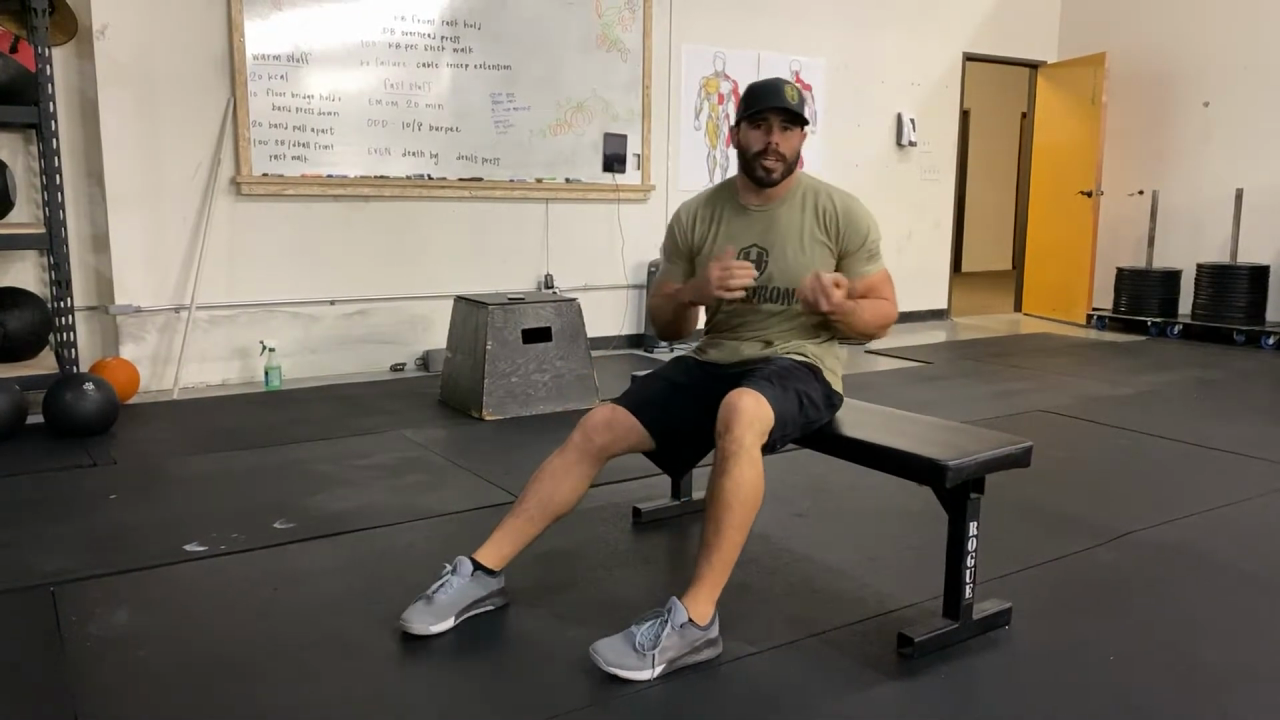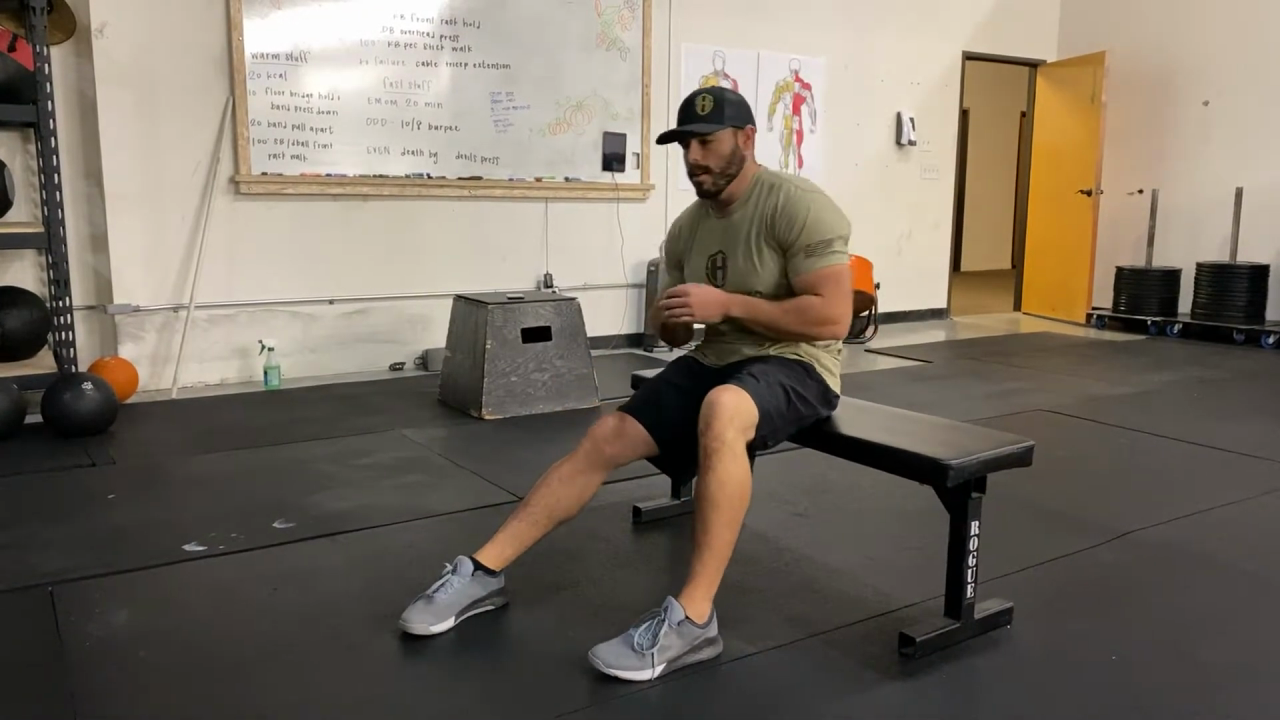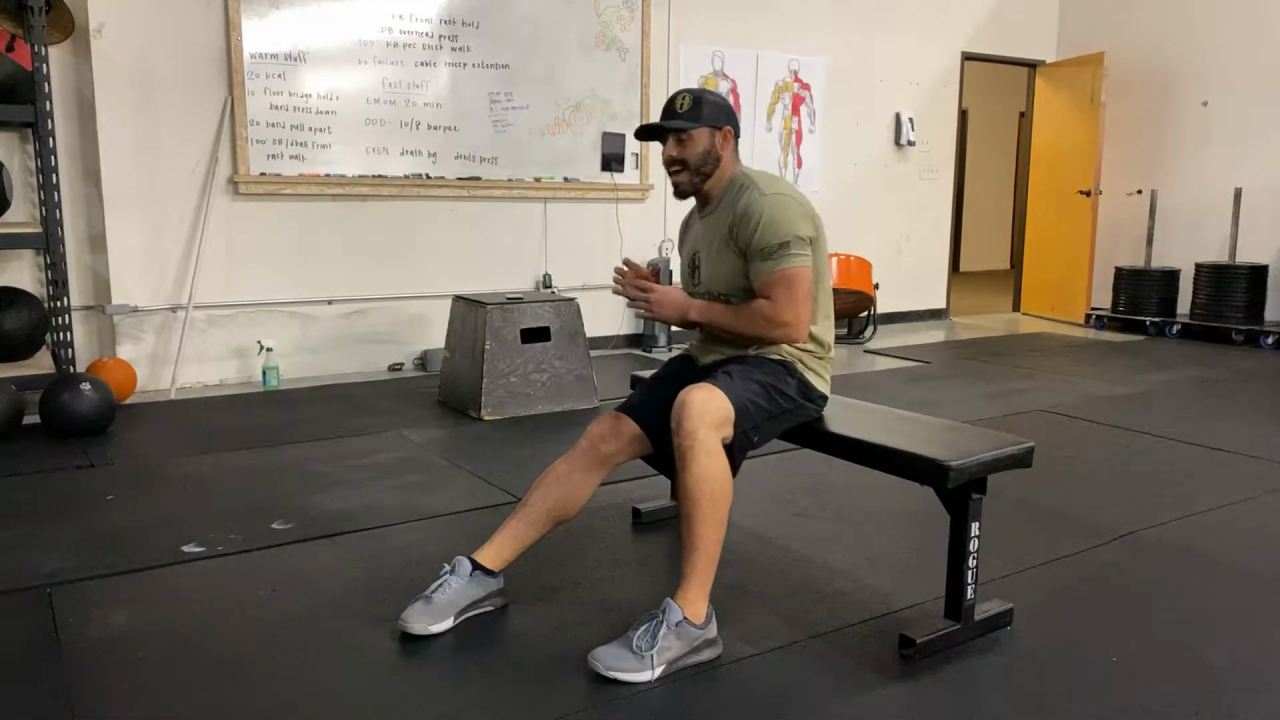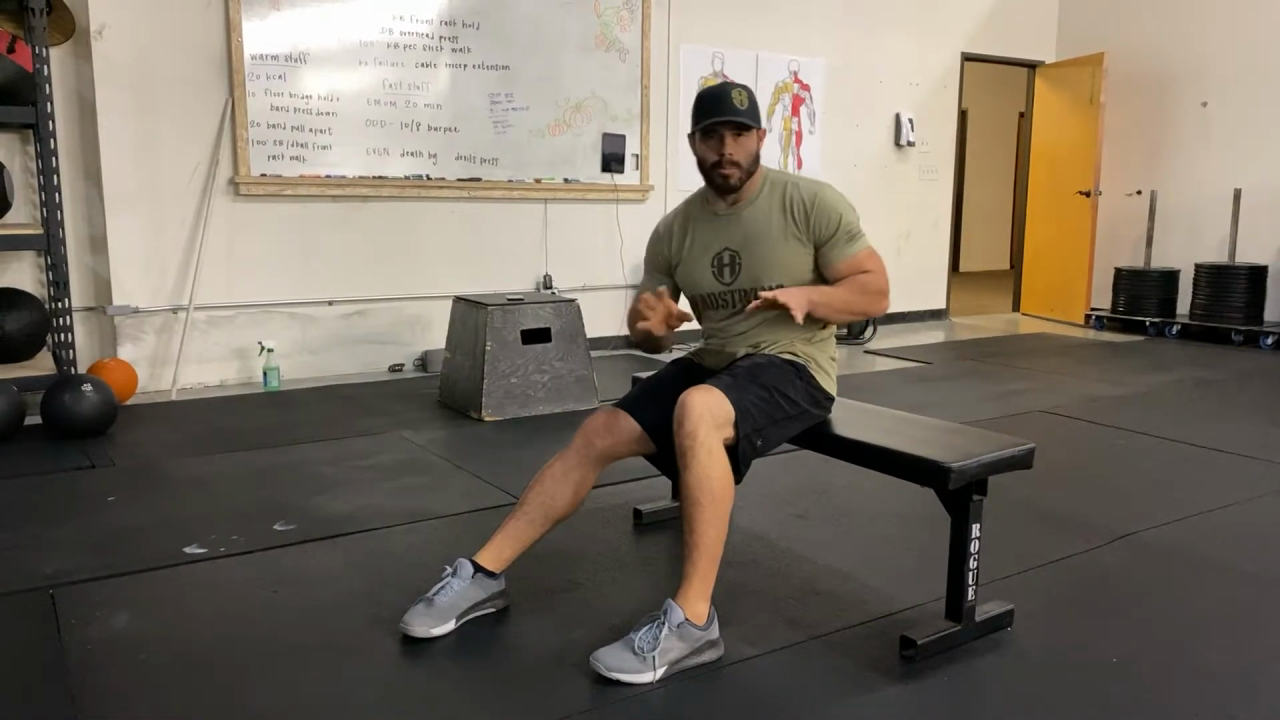
dt=0.5s
person 1, frame 1
left shoulder: (839, 213)
right shoulder: (696, 215)
left elbow: (881, 313)
right elbow: (666, 326)
left wrist: (840, 309)
right wrist: (695, 292)
left hip: (798, 367)
right hip: (714, 360)
left knee: (738, 416)
right knee: (598, 428)
left ankle: (693, 619)
right ankle: (482, 572)
person 1, frame 2
left shoulder: (799, 206)
right shoulder: (688, 227)
left elbow: (831, 319)
right elbow: (672, 329)
left wrist: (725, 304)
right wrist: (675, 316)
left hip: (795, 366)
right hip: (716, 360)
left knee: (721, 411)
right knee: (605, 439)
left ankle: (692, 617)
right ankle: (481, 573)
person 1, frame 3
left shoulder: (766, 206)
right shoulder: (697, 219)
left elbow: (786, 322)
left wrist: (686, 308)
right wrist: (657, 296)
left hip: (785, 366)
right hip: (714, 361)
left knee: (694, 410)
right knee: (602, 439)
left ankle: (690, 619)
right ankle: (479, 572)
person 1, frame 4
left shoulder: (812, 203)
right shoulder: (676, 227)
left elbow: (875, 292)
right elbow: (643, 331)
left wrist: (806, 296)
right wrist: (649, 319)
left hip: (791, 367)
right hip: (711, 362)
left knee: (697, 411)
right knee: (597, 434)
left ankle: (692, 620)
right ankle: (481, 576)
